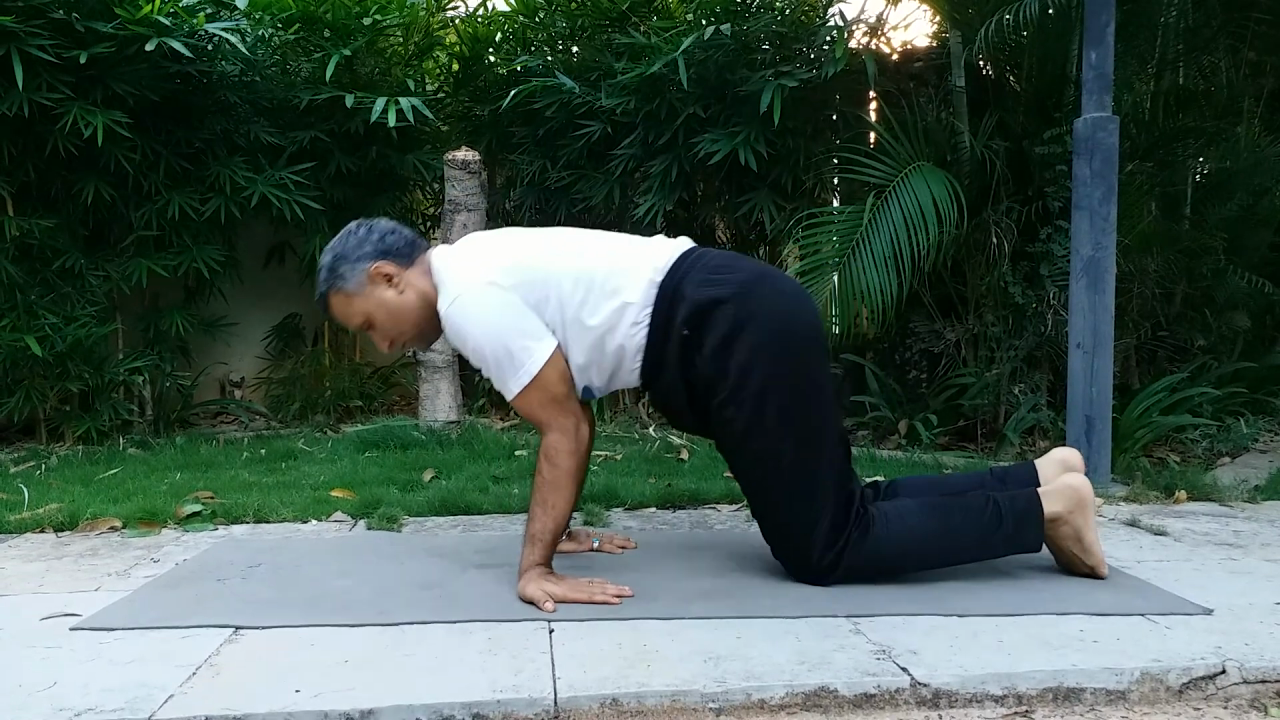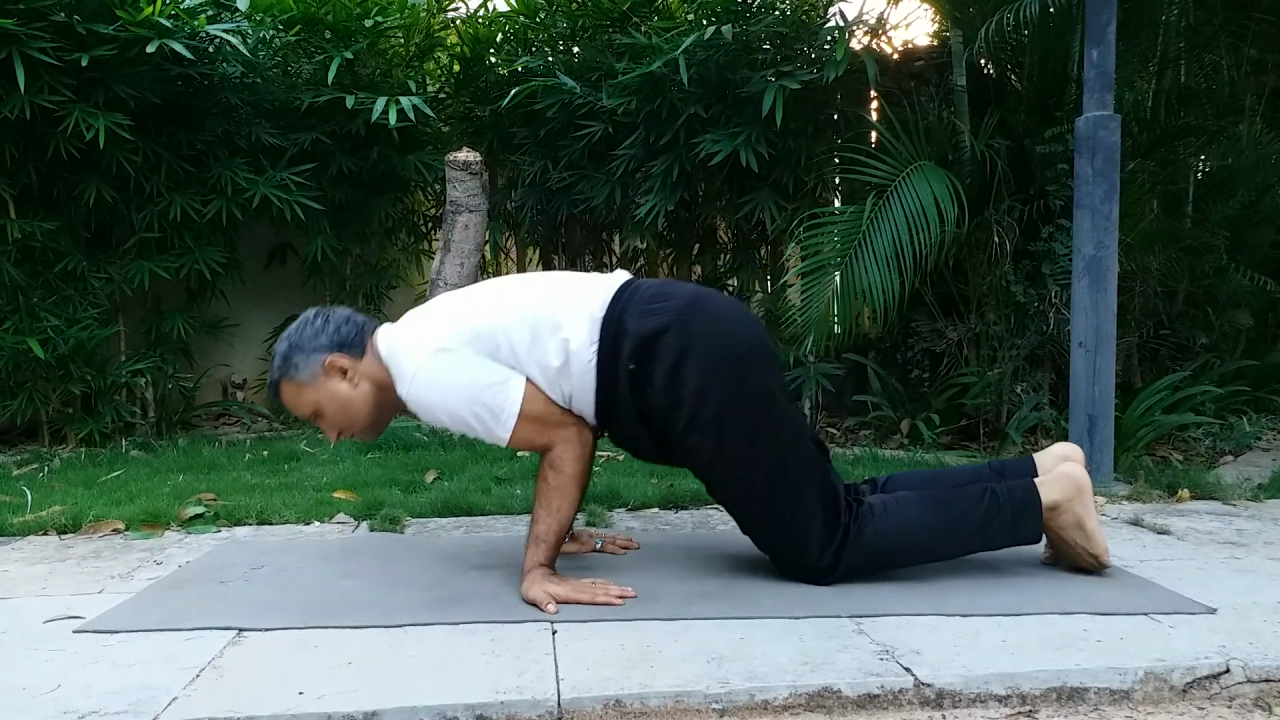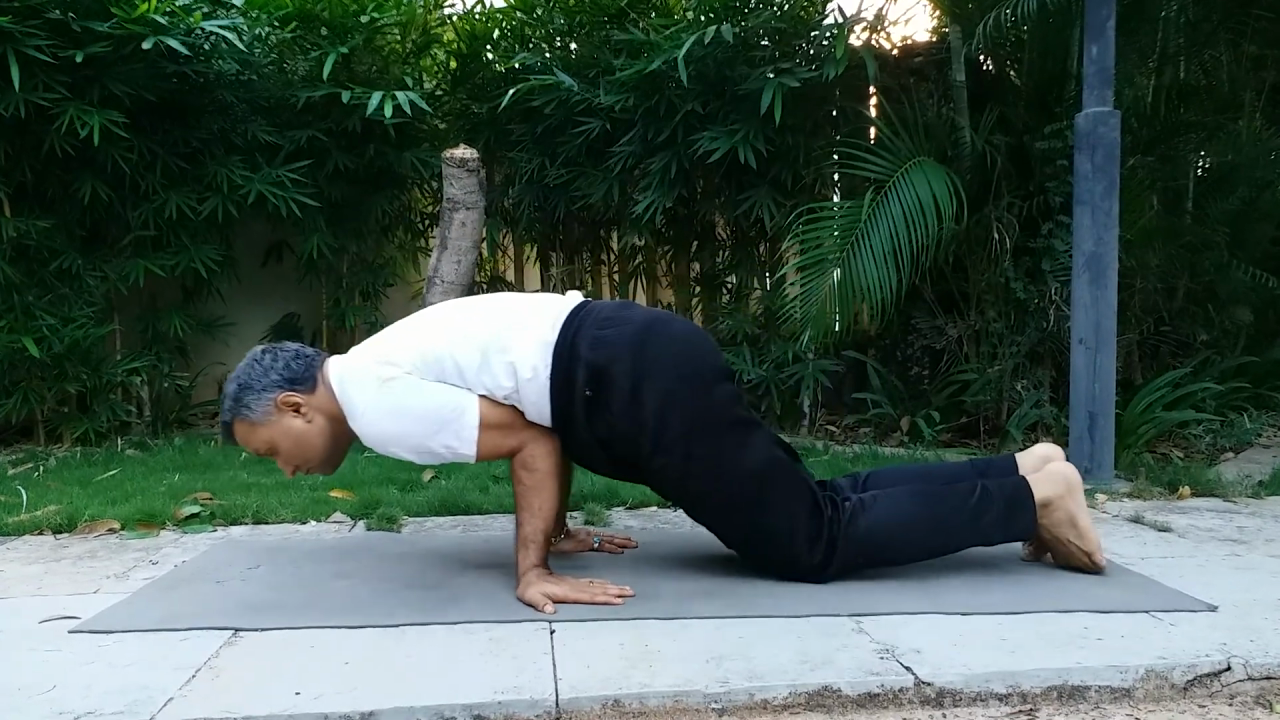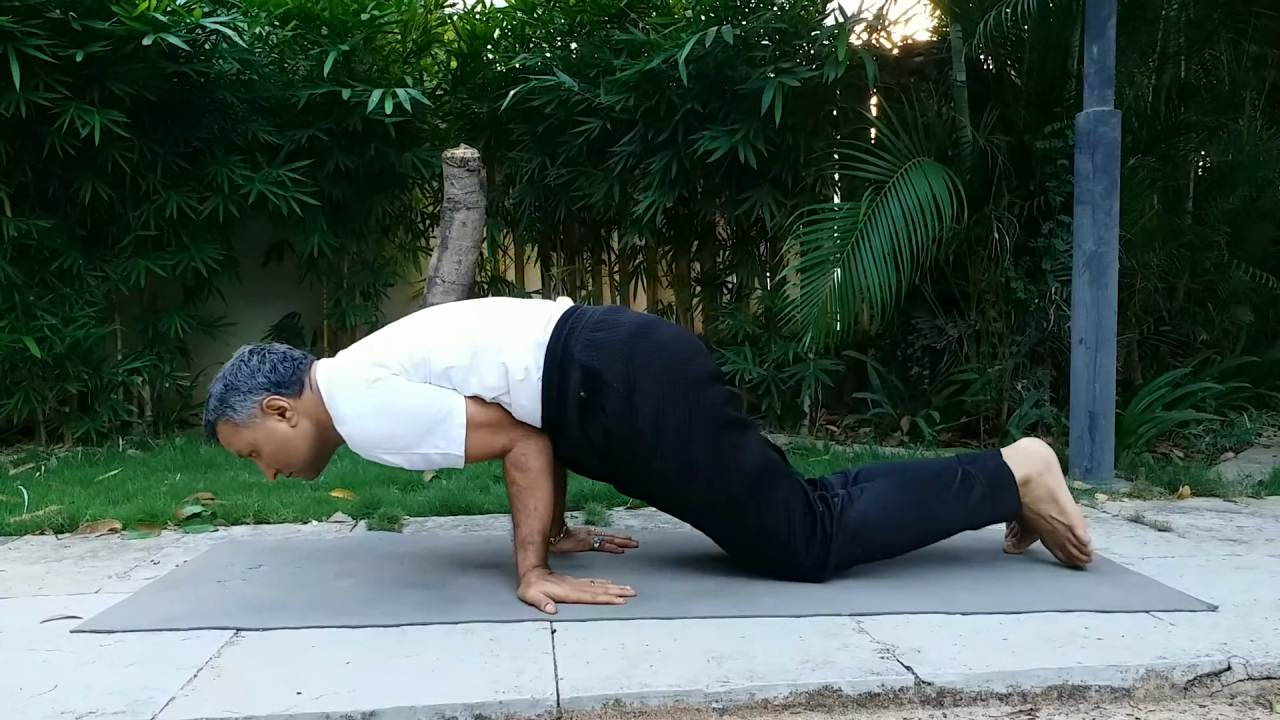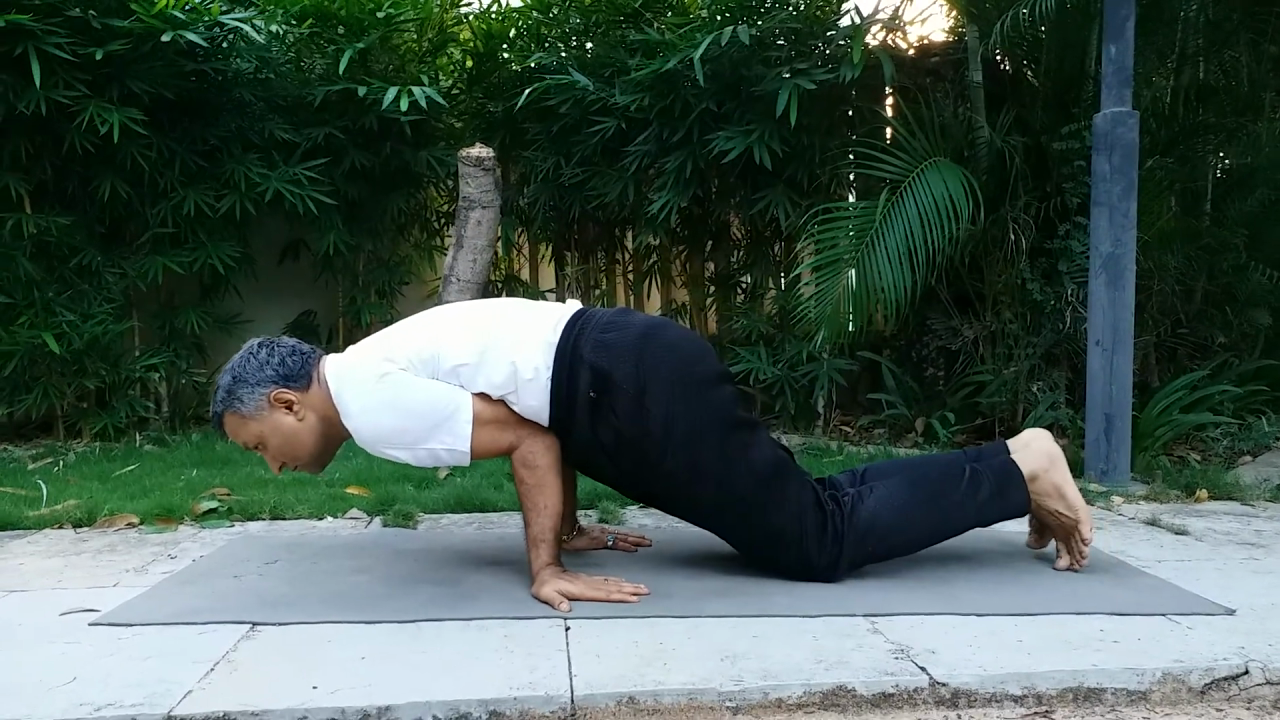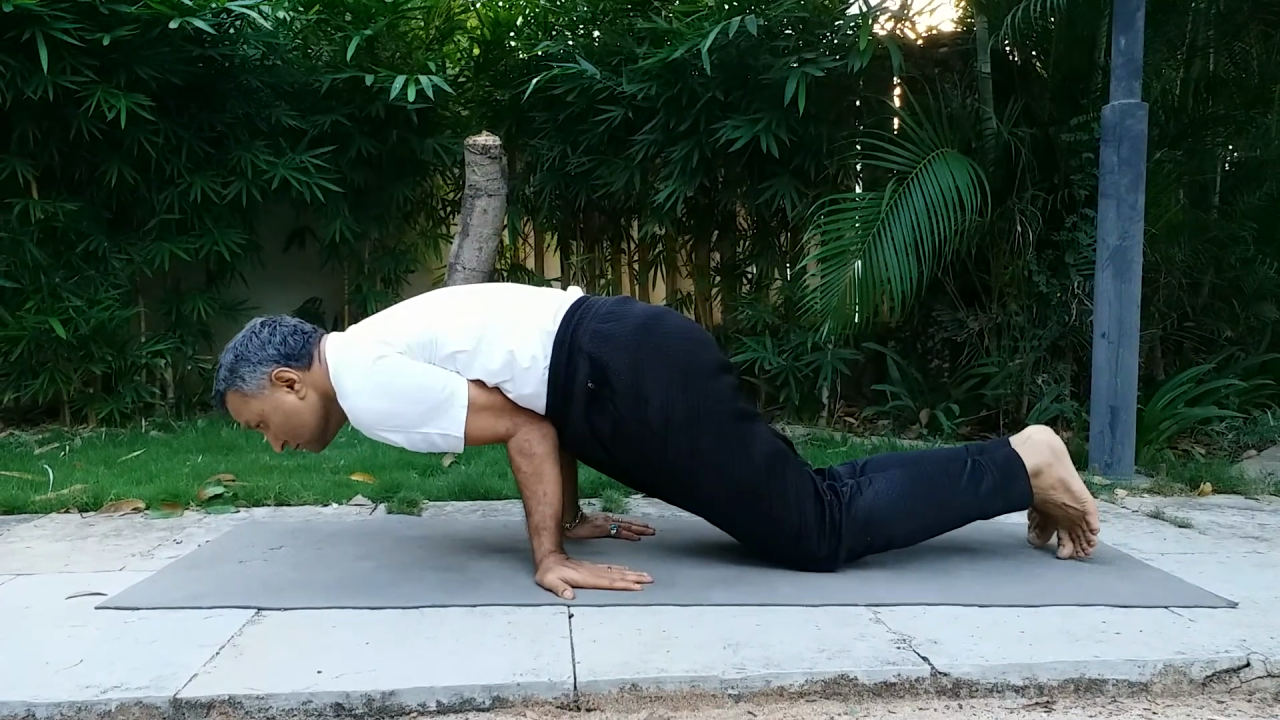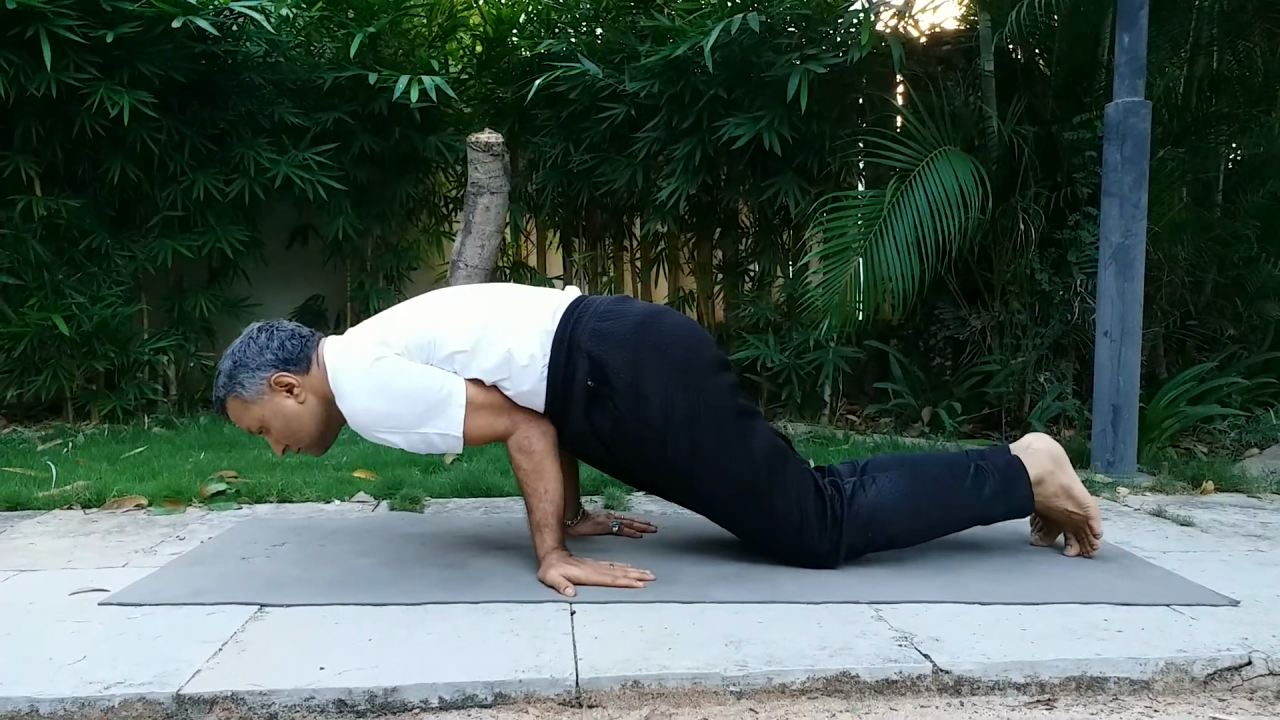
dt=0.4s
person 1, frame 1
left shoulder: (469, 299)
right shoulder: (476, 269)
left elbow: (565, 429)
right elbow: (564, 415)
left wrist: (534, 567)
right wrist: (552, 529)
left hip: (736, 331)
right hip: (747, 315)
left knee: (823, 548)
right knee: (831, 513)
left ankle: (1041, 506)
right ankle: (1037, 477)
person 1, frame 2
left shoulder: (423, 370)
right shoulder: (427, 336)
left elbow: (565, 437)
right elbow: (564, 415)
left wrist: (537, 568)
right wrist: (556, 531)
left hip: (688, 359)
right hip: (697, 338)
left knee: (823, 546)
right knee: (826, 509)
left ankle: (1038, 498)
right ankle: (1037, 472)
person 1, frame 3
left shoulder: (371, 402)
right shoulder: (382, 369)
left elbow: (527, 439)
left wrist: (532, 571)
right wrist: (552, 531)
left hip: (640, 383)
right hip: (641, 358)
left knee: (813, 541)
right knee: (809, 506)
left ankle: (1031, 497)
right ankle: (1020, 470)
person 1, frame 4
left shoulder: (360, 407)
right shoulder: (371, 372)
left elbow: (519, 440)
left wrist: (533, 572)
right wrist: (551, 531)
left hip: (628, 386)
right hip: (624, 365)
left knee: (810, 540)
right knee: (800, 507)
left ankle: (1010, 479)
right ankle: (1003, 468)
person 1, frame 5
left shoulder: (369, 404)
right shoulder: (377, 371)
left elbow: (527, 439)
left wrist: (545, 569)
right wrist: (563, 529)
left hip: (637, 389)
right hip: (628, 370)
left knee: (821, 541)
right knee: (803, 508)
left ankle: (1017, 472)
right ankle: (1009, 465)
person 1, frame 6
left shoulder: (366, 386)
right shoulder: (379, 350)
left elbow: (521, 427)
left wrist: (549, 558)
right wrist: (567, 517)
left hip: (635, 379)
right hip: (627, 357)
left knee: (820, 529)
right knee: (804, 500)
left ankle: (1021, 466)
right ankle: (1012, 465)
person 1, frame 7
left shoulder: (363, 388)
right shoulder: (378, 354)
left elbow: (518, 426)
left wrist: (551, 556)
right wrist: (571, 514)
left hip: (632, 377)
right hip: (626, 356)
left knee: (821, 527)
right knee: (805, 497)
left ankle: (1022, 473)
right ankle: (1013, 469)
